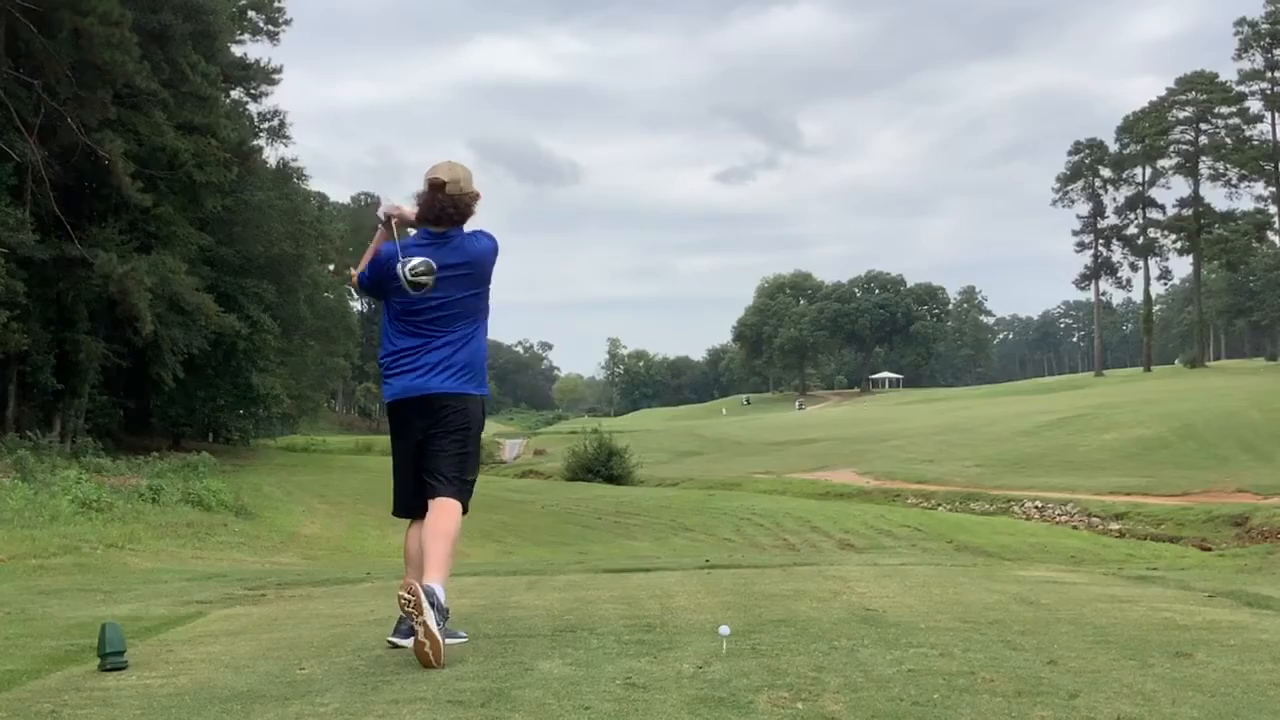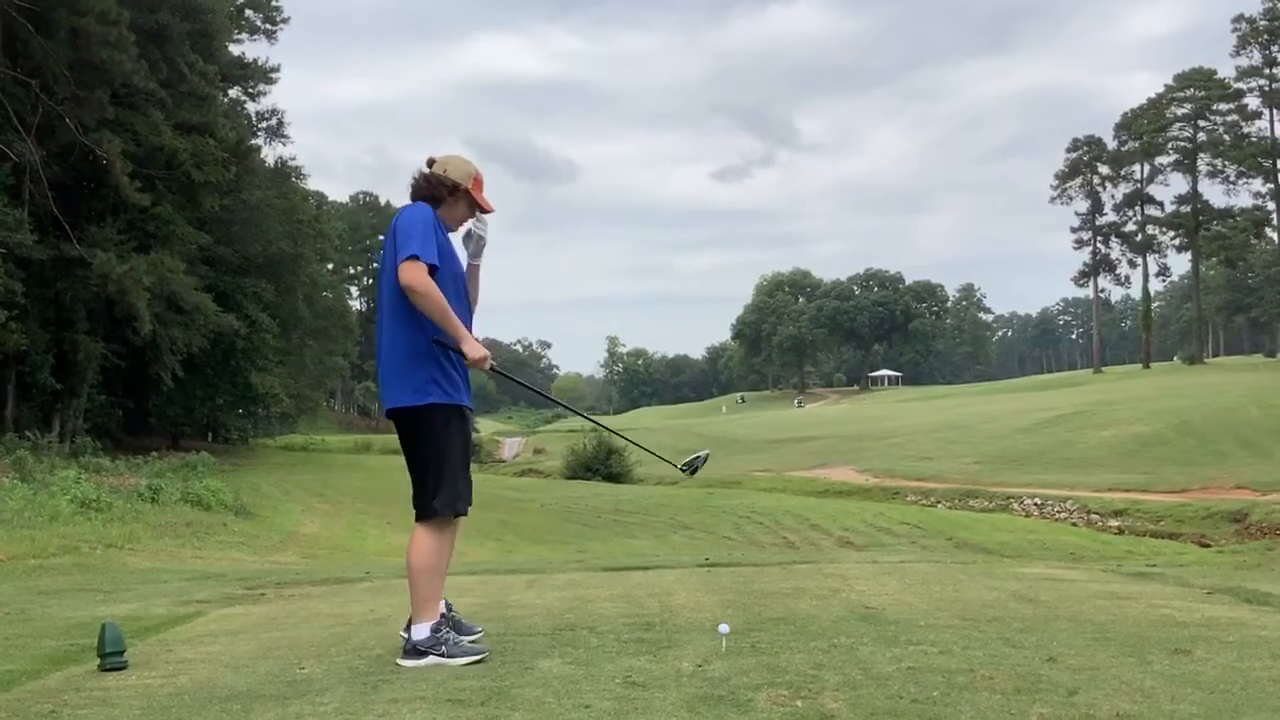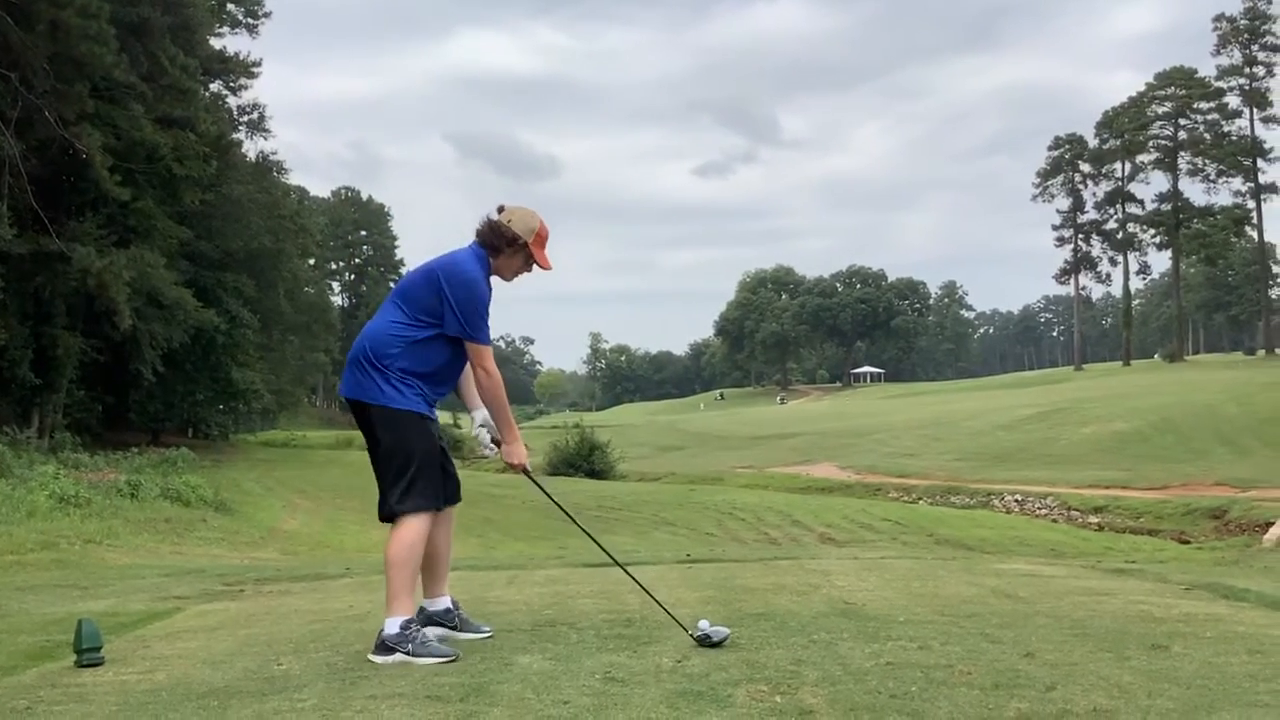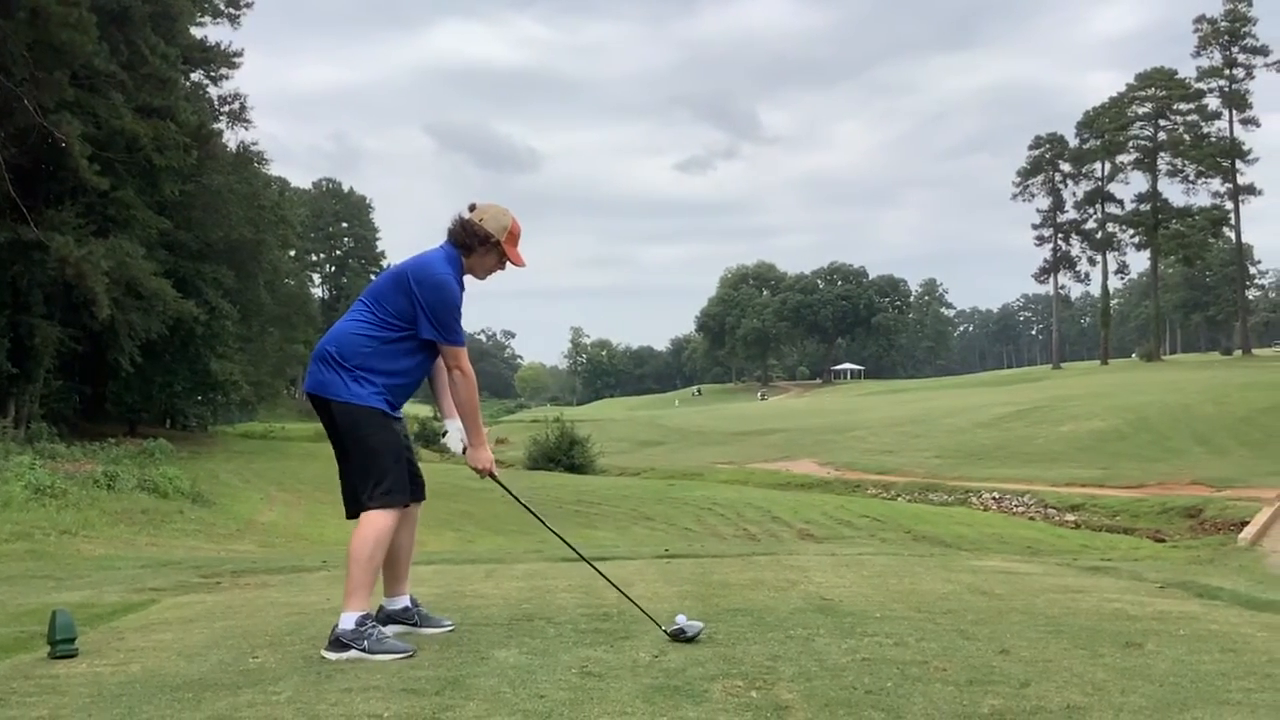
dt=1s
person 1, frame 1
left shoulder: (393, 256)
right shoulder: (483, 248)
left elbow: (361, 281)
left wrist: (386, 229)
right wrist: (416, 221)
left hip: (404, 395)
right hip: (459, 393)
left knee: (419, 506)
right knee: (447, 496)
left ankle: (413, 615)
right ankle: (432, 592)
person 1, frame 2
left shoulder: (428, 232)
right shoulder: (416, 216)
left elbow: (460, 306)
right elbow: (414, 279)
left wrist: (474, 259)
right wrist: (466, 340)
left hip: (437, 385)
right hip: (426, 386)
left knee: (447, 506)
right knee: (436, 510)
left ankle: (433, 610)
right ankle: (423, 636)
person 1, frame 3
left shoulder: (465, 270)
right shoulder: (466, 275)
left elbow: (460, 357)
right elbow: (485, 368)
left wrist: (478, 413)
right wrist: (511, 438)
left hip: (401, 389)
right hip: (388, 387)
left knee: (441, 499)
right knee: (415, 505)
left ankle: (438, 607)
right ankle: (396, 631)
person 1, frame 4
left shoulder: (438, 270)
right shoulder: (438, 278)
left elbow: (438, 360)
right elbow: (459, 369)
left wrist: (453, 424)
right wrist: (477, 442)
left hip: (363, 387)
right hip: (349, 384)
left knee: (407, 496)
right knee: (384, 500)
left ankle: (397, 606)
right ankle: (351, 627)
